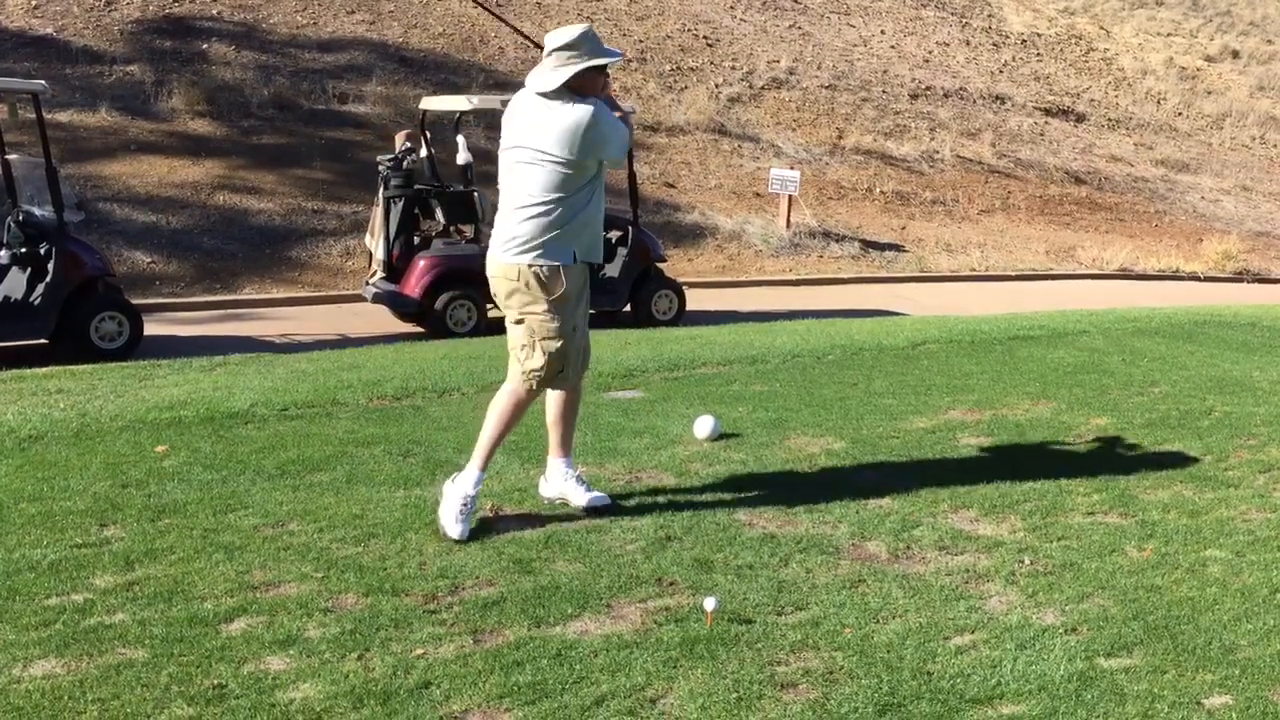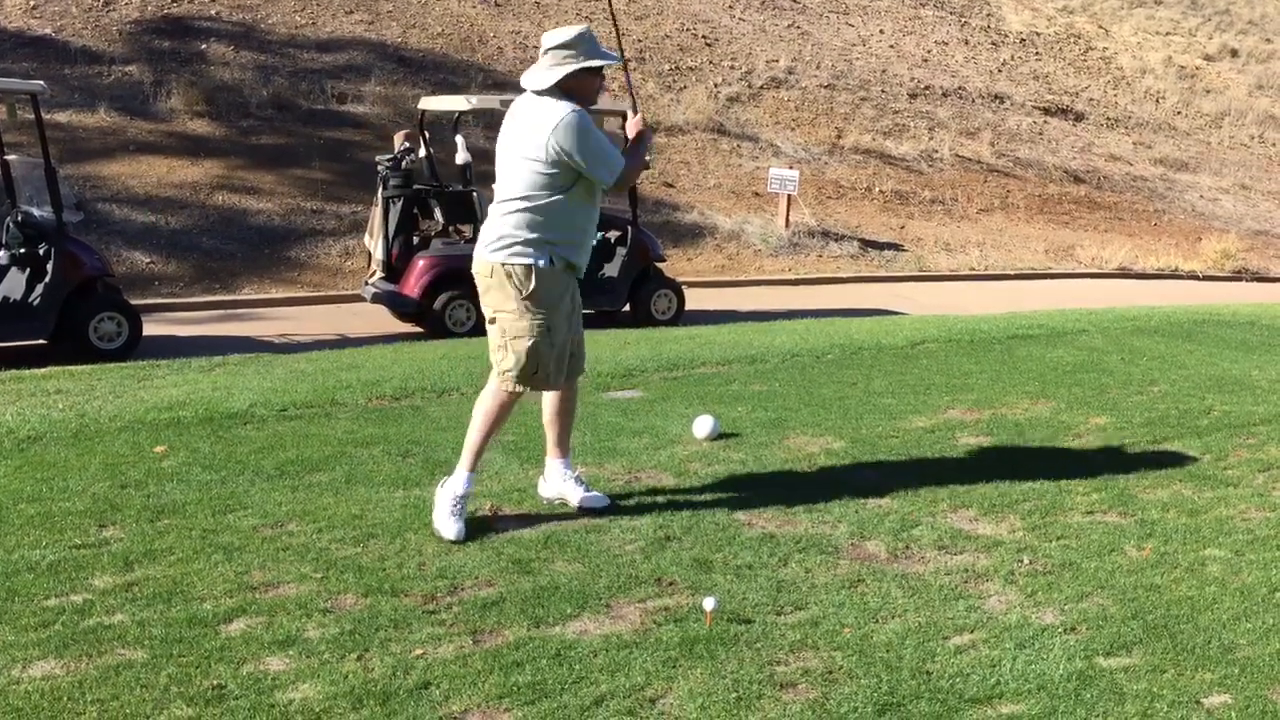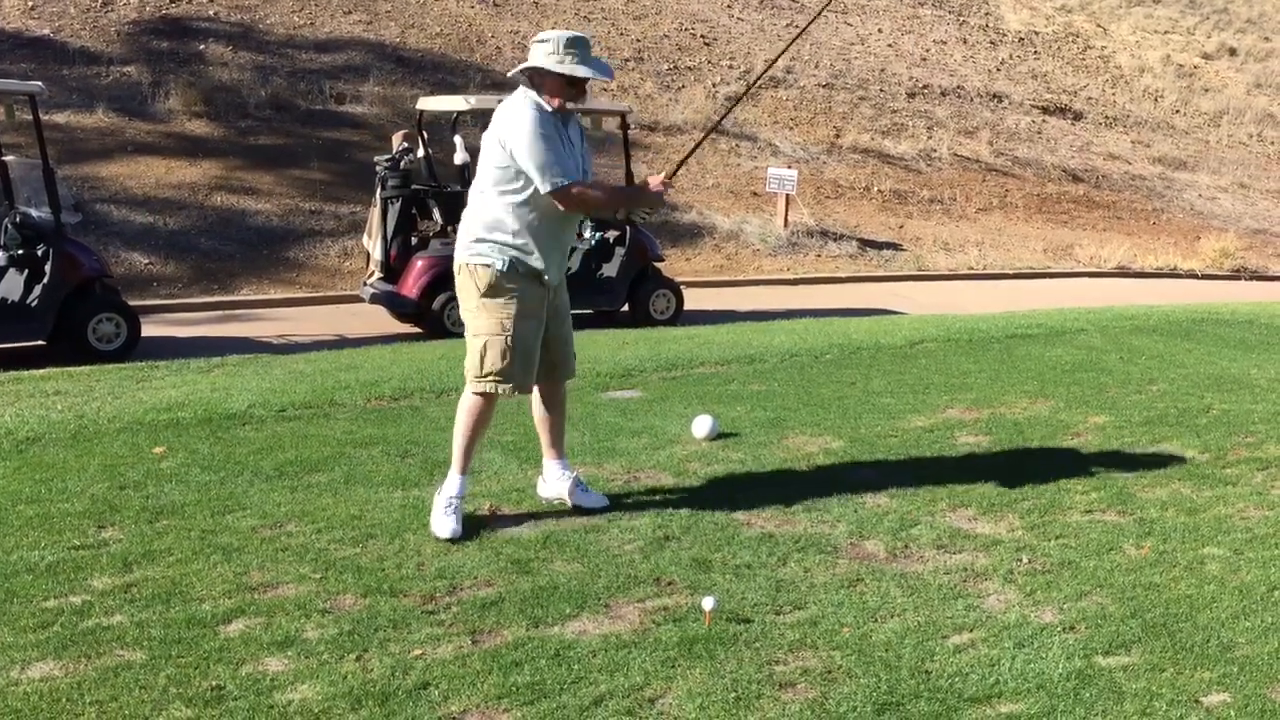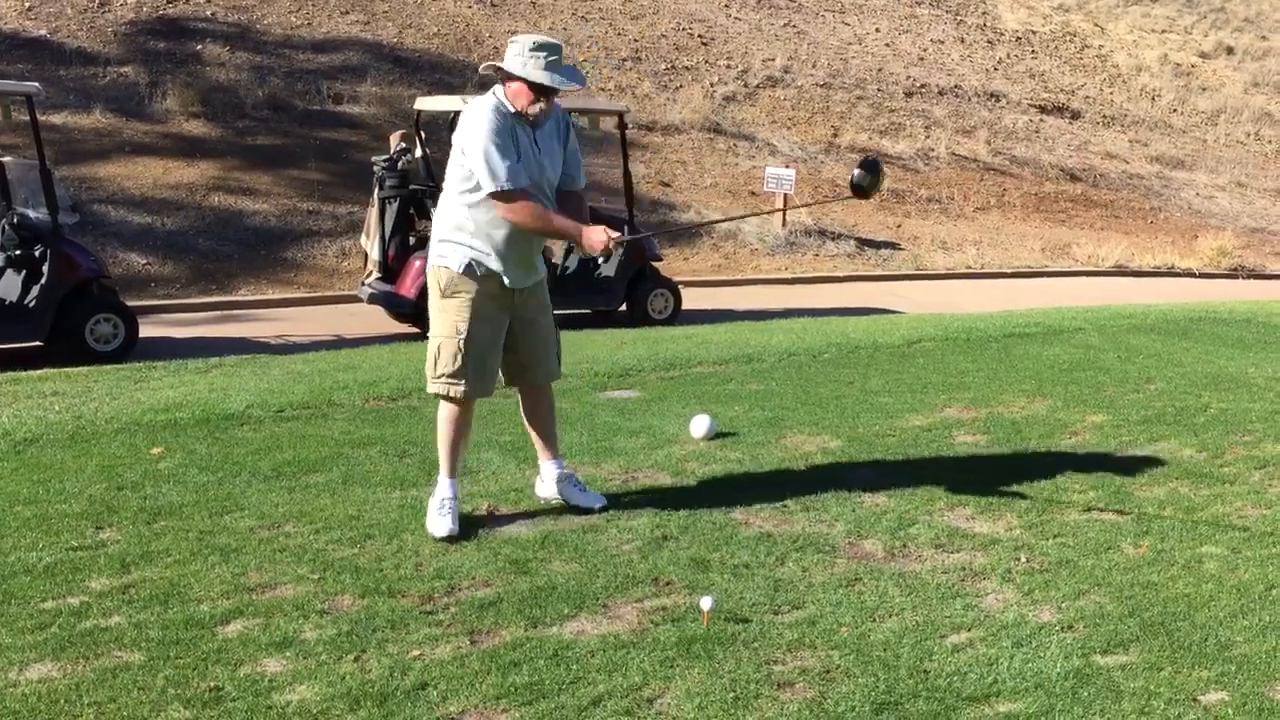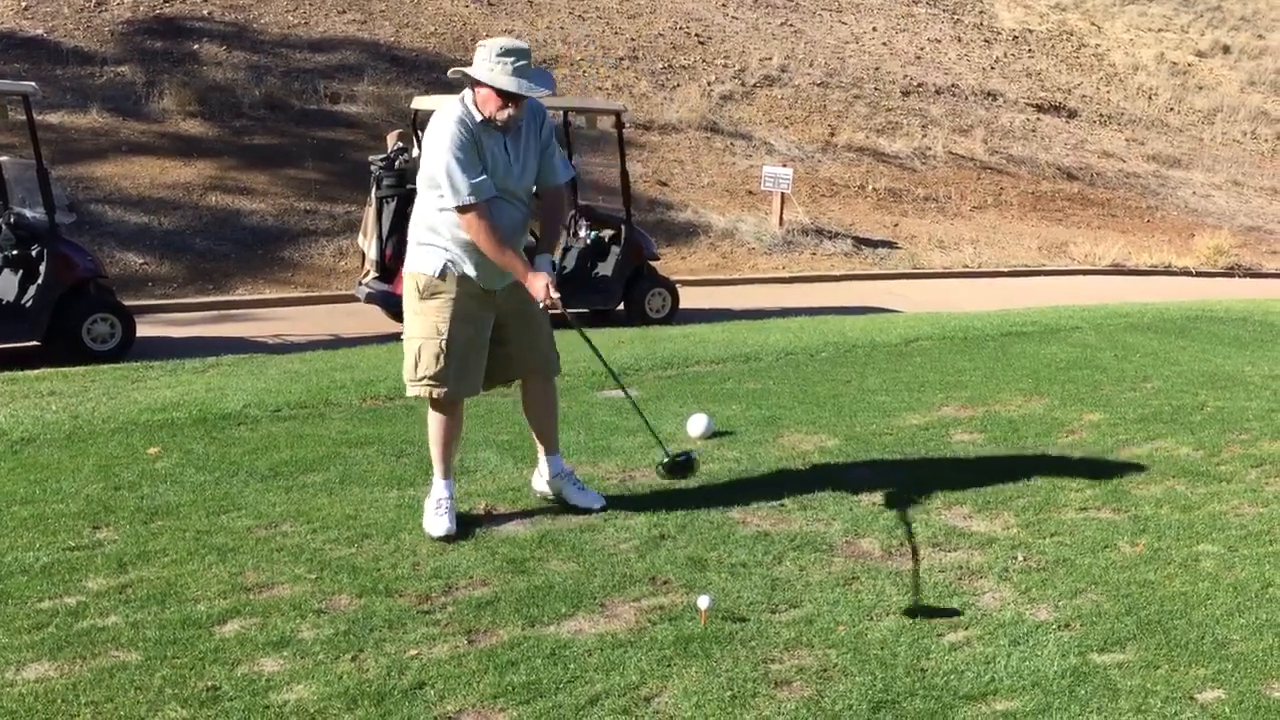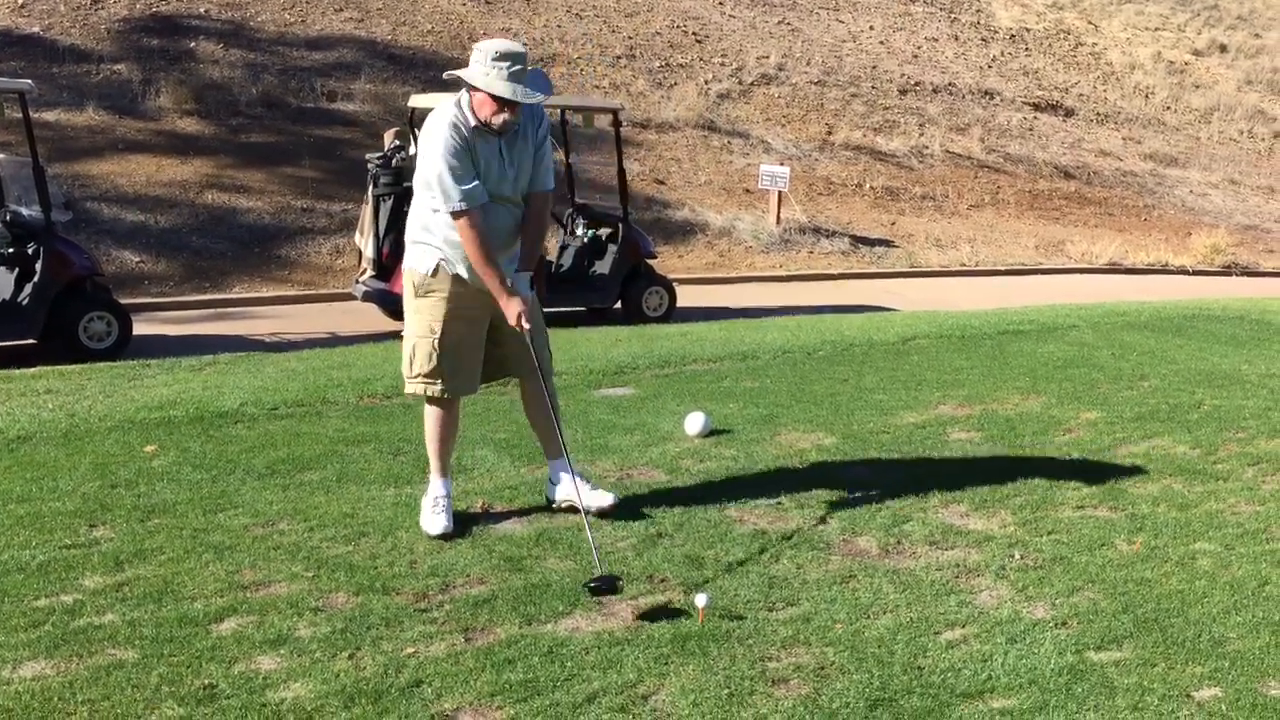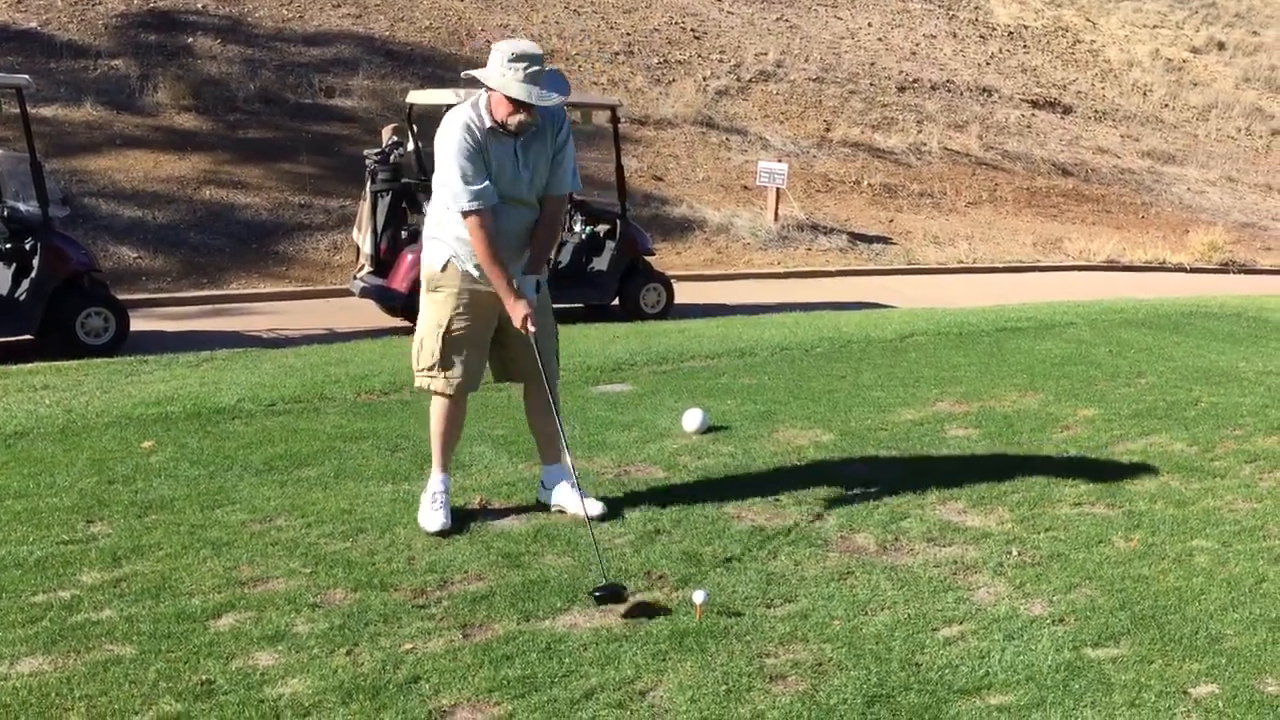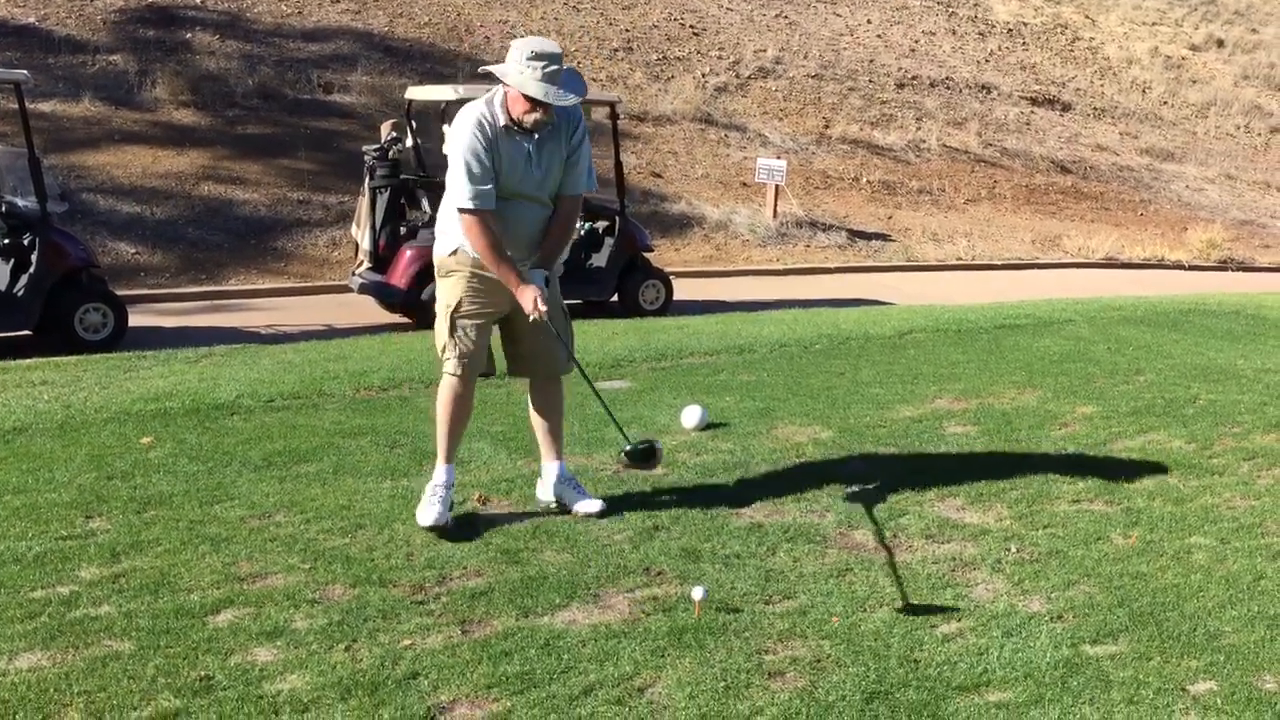
dt=0.2s
person 1, frame 1
left shoulder: (523, 104)
right shoulder: (587, 119)
right elbow: (622, 136)
right wrist: (608, 99)
left hip: (549, 264)
right hip: (541, 268)
left knee: (569, 370)
right knee: (527, 379)
left ankle: (559, 472)
right ankle: (467, 482)
person 1, frame 2
left shoulder: (534, 106)
right shoulder: (565, 118)
right elbow: (620, 175)
left wrist: (627, 148)
right wrist: (638, 139)
left hip: (550, 265)
right hip: (521, 267)
left knee: (564, 371)
right knee: (512, 379)
left ankle: (558, 473)
right ankle: (457, 485)
person 1, frame 3
left shoulder: (563, 117)
right shoulder: (523, 116)
left elbow: (577, 193)
right elbow: (564, 197)
left wrist: (630, 198)
right wrist: (637, 194)
left hip: (545, 268)
right hip: (497, 267)
left knee: (553, 373)
right knee: (491, 381)
left ankle: (557, 474)
right ankle: (452, 489)
person 1, frame 4
left shoulder: (556, 120)
right shoulder: (484, 119)
left elbow: (571, 190)
right elbow: (511, 204)
left wrist: (584, 232)
right wrist: (579, 234)
left hip: (527, 270)
right hip: (468, 268)
left knee: (539, 377)
right knee: (463, 384)
left ankle: (553, 475)
right ankle: (446, 491)
person 1, frame 5
left shoulder: (535, 117)
right shoulder: (450, 128)
left elbow: (554, 191)
right elbow: (473, 217)
left wrist: (543, 260)
right wrist: (525, 276)
left hip: (512, 268)
right hip: (448, 270)
left knee: (539, 367)
right knee: (447, 387)
left ankle: (552, 471)
right ankle: (442, 491)
person 1, frame 6
left shoulder: (532, 119)
right shoulder: (444, 130)
left elbow: (538, 202)
right elbow: (467, 223)
left wrist: (522, 275)
right wrist: (503, 296)
left hip: (508, 267)
right hip: (445, 270)
left knee: (536, 371)
right knee: (444, 387)
left ankle: (560, 477)
right ankle: (438, 490)
person 1, frame 7
left shoulder: (553, 122)
right shoulder: (461, 129)
left elbow: (555, 206)
right elbow: (478, 223)
left wrist: (530, 279)
right wrist: (508, 298)
left hip: (525, 269)
right hip: (459, 266)
left knee: (540, 372)
right knee: (450, 381)
left ankle: (553, 479)
right ankle: (438, 486)
person 1, frame 8
left shoulder: (569, 121)
right shoulder: (474, 125)
left elbow: (570, 203)
right elbow: (473, 219)
left wrist: (540, 270)
right wrist: (515, 284)
left hip: (535, 265)
right hip: (470, 259)
left knee: (547, 368)
right knee: (460, 367)
left ankle: (554, 477)
right ankle: (442, 479)
